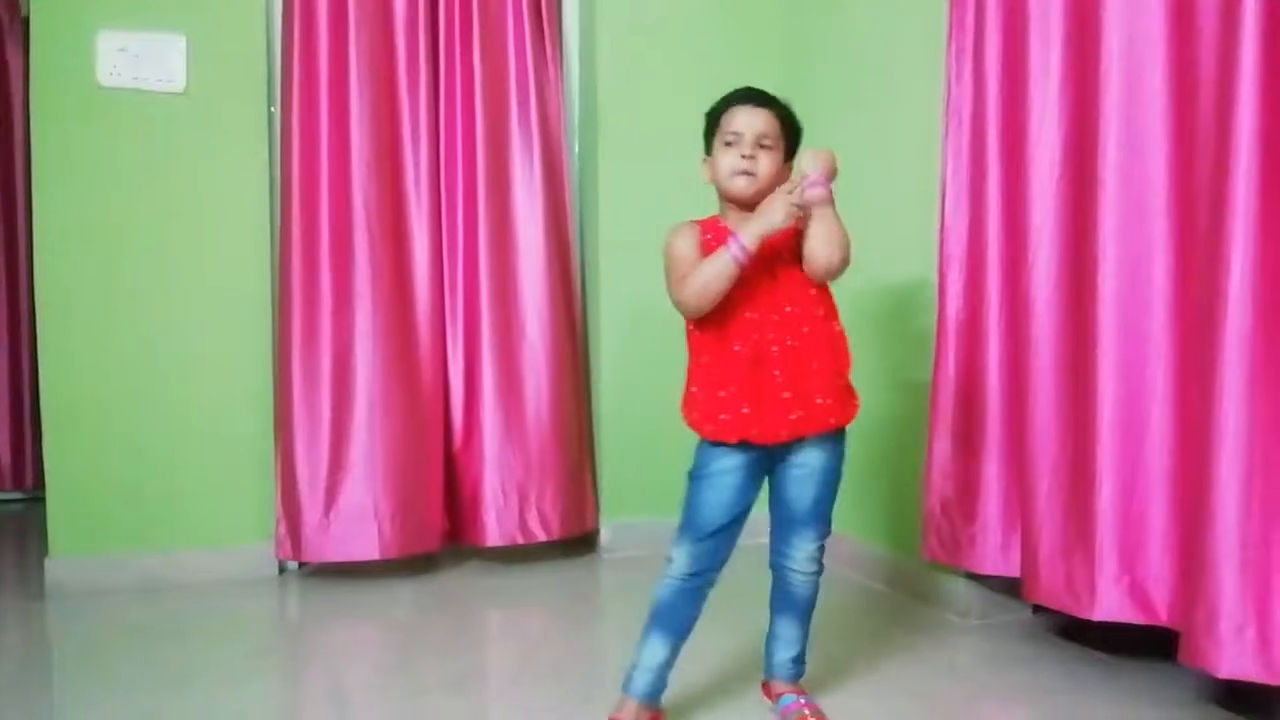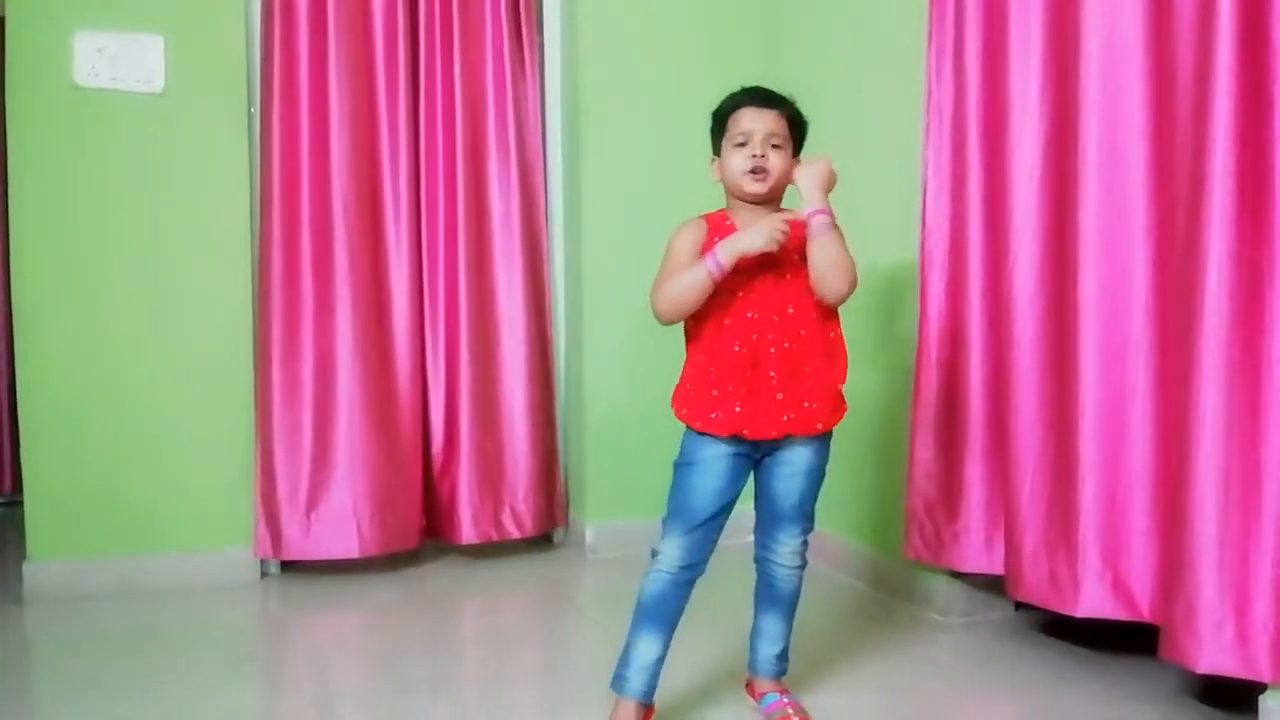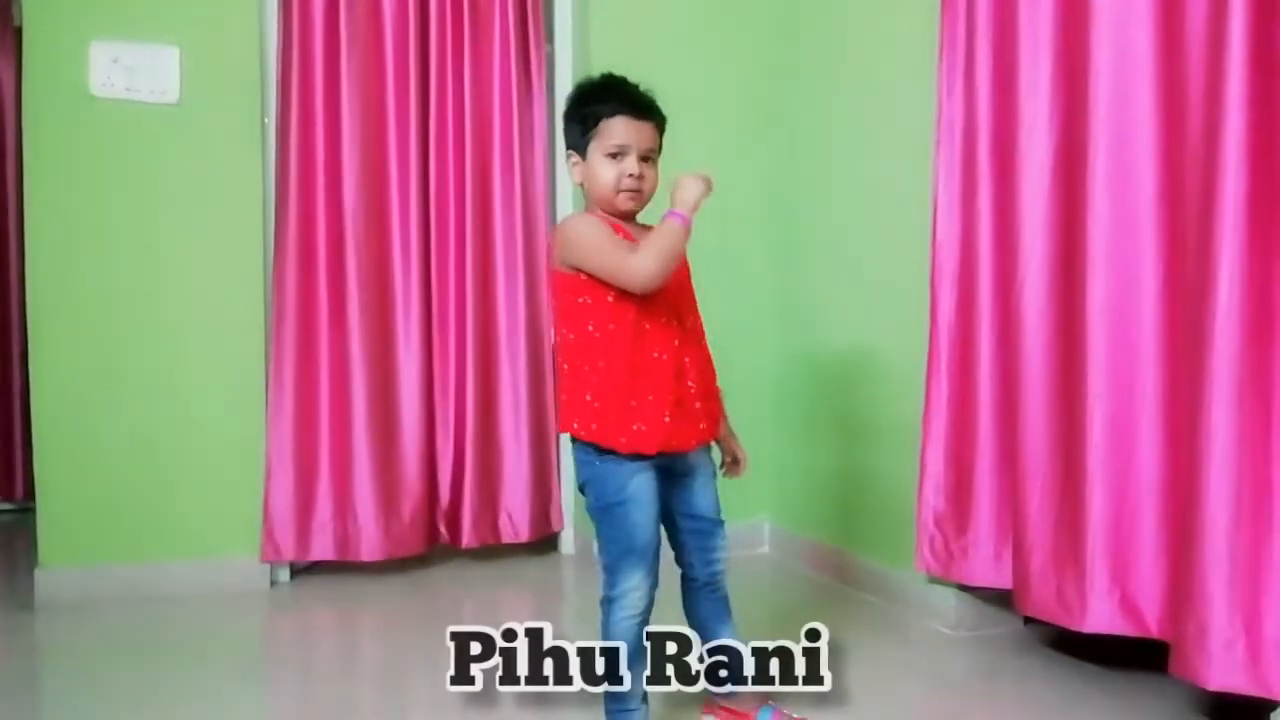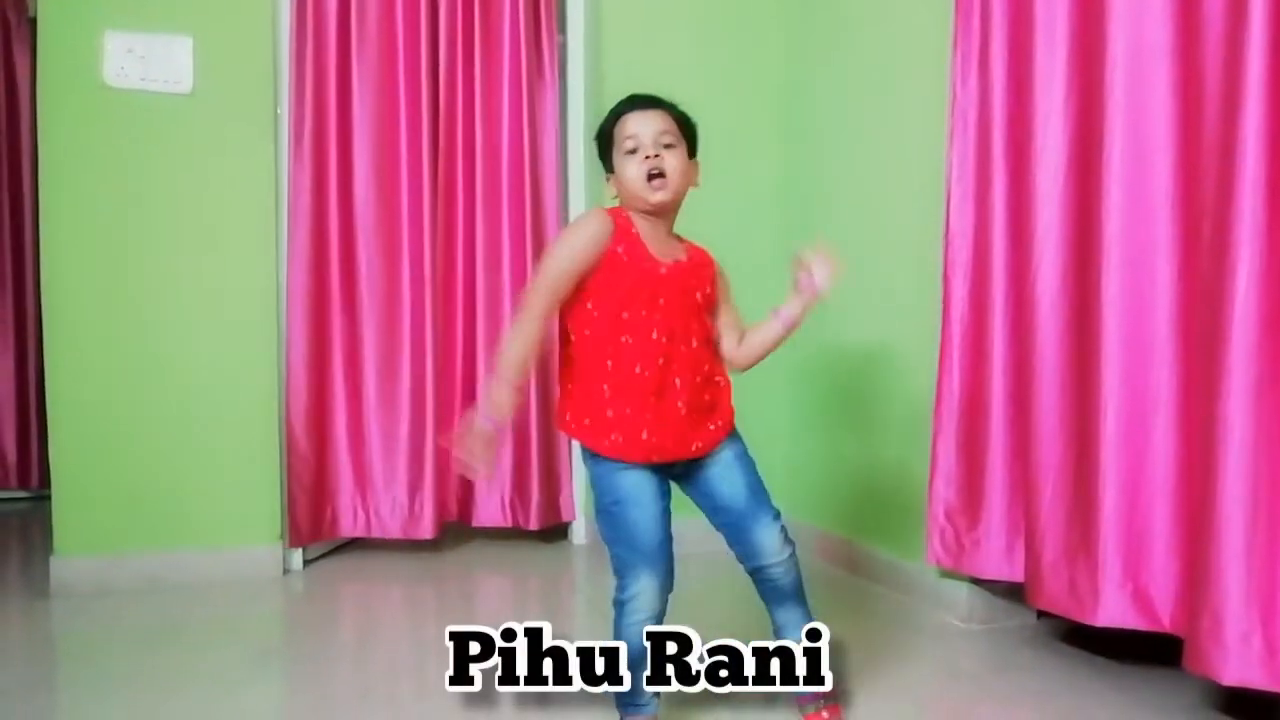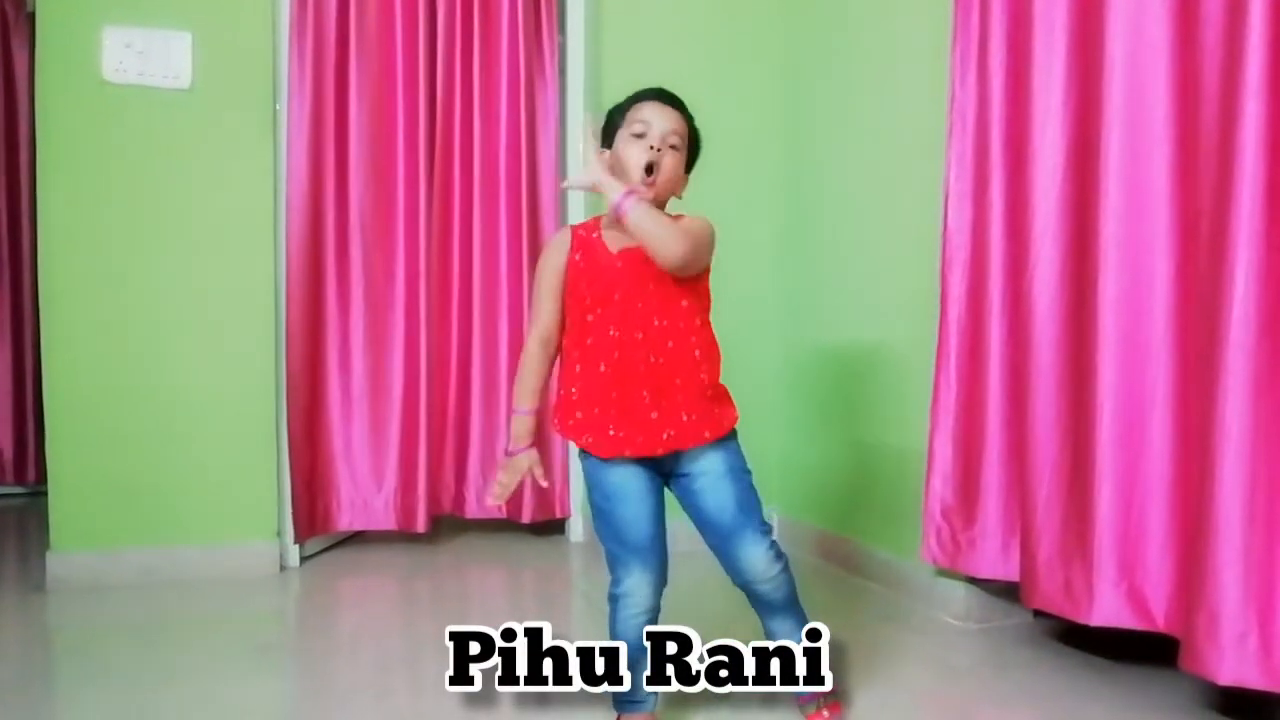
dt=1s
person 1, frame 1
left shoulder: (802, 229)
right shoulder: (691, 239)
left elbow: (828, 263)
right elbow: (691, 298)
left wrist: (817, 186)
right wrist: (755, 231)
left hip: (814, 428)
right hip: (730, 432)
left knee: (800, 558)
right knee: (691, 562)
person 1, frame 2
left shoulder: (812, 229)
right shoulder: (700, 234)
left elbow: (836, 290)
right elbow: (665, 306)
left wrist: (817, 201)
right wrist: (738, 247)
left hip: (801, 426)
right hip: (716, 423)
left knee: (784, 555)
right knee: (676, 555)
person 1, frame 3
left shoulder: (659, 243)
right shoulder: (578, 233)
right elbow: (645, 274)
left wrist: (721, 424)
right wrist: (684, 206)
left hip: (682, 441)
right hip: (612, 445)
left knee: (706, 563)
right knee: (631, 586)
person 1, frame 4
left shoulder: (702, 264)
right shoulder: (599, 232)
left elbow: (736, 351)
right elbow: (534, 312)
left wrist: (805, 293)
right wrist: (498, 402)
left hip: (705, 435)
right hip: (617, 446)
left knee: (768, 548)
right knee: (642, 587)
person 1, frame 5
left shoulder: (693, 233)
right shoulder: (566, 247)
left elbow: (673, 253)
right elbow: (541, 343)
left wrist: (610, 188)
right wrist: (521, 439)
left hip: (698, 431)
right hip: (609, 441)
left knee: (757, 555)
right knee: (636, 582)
